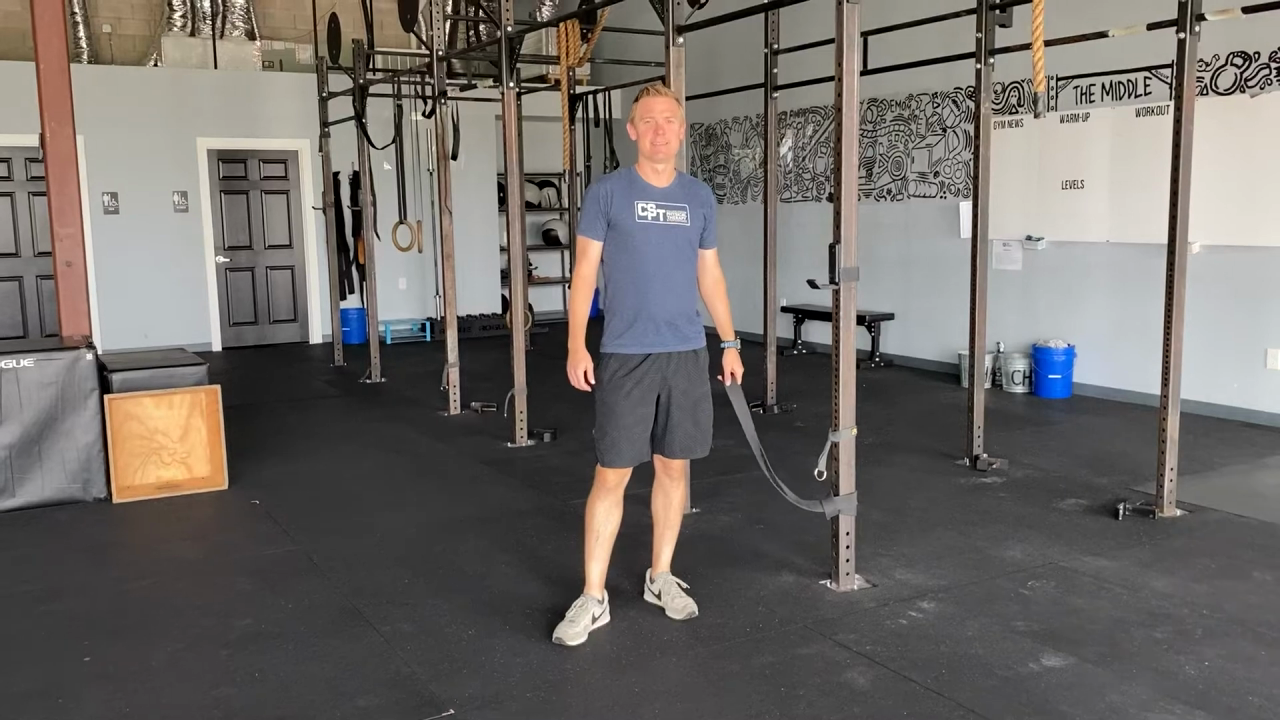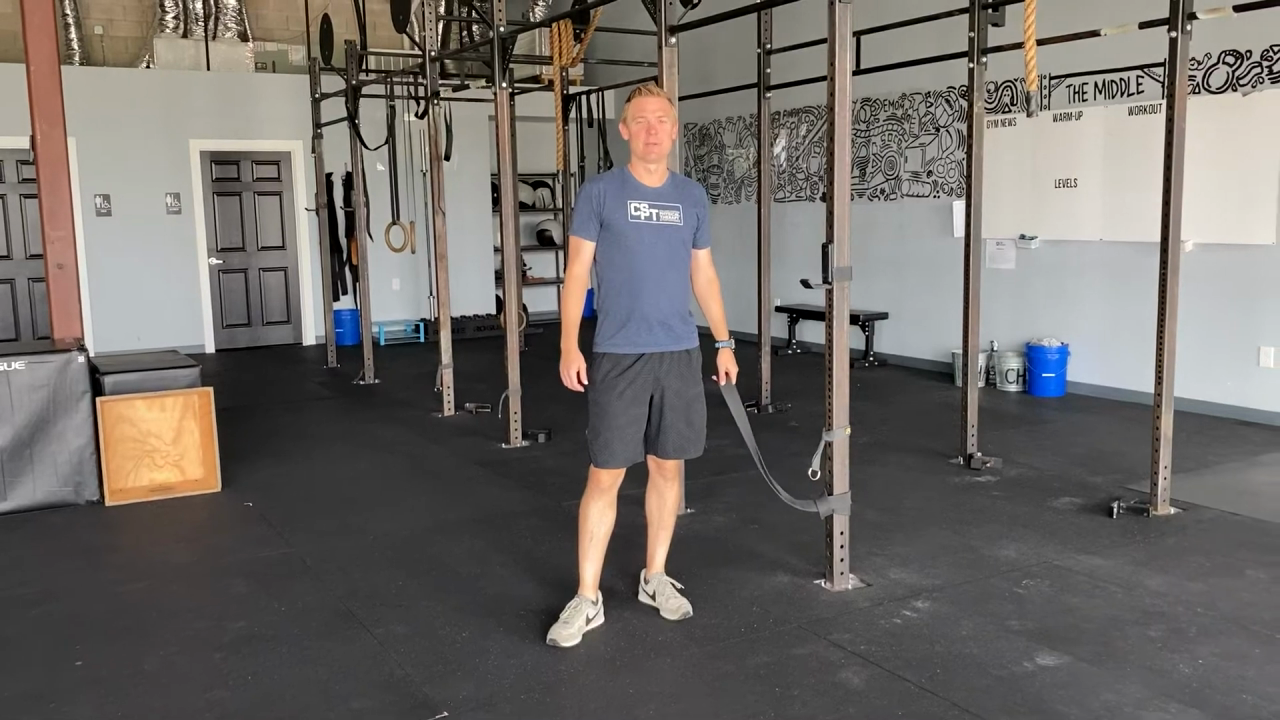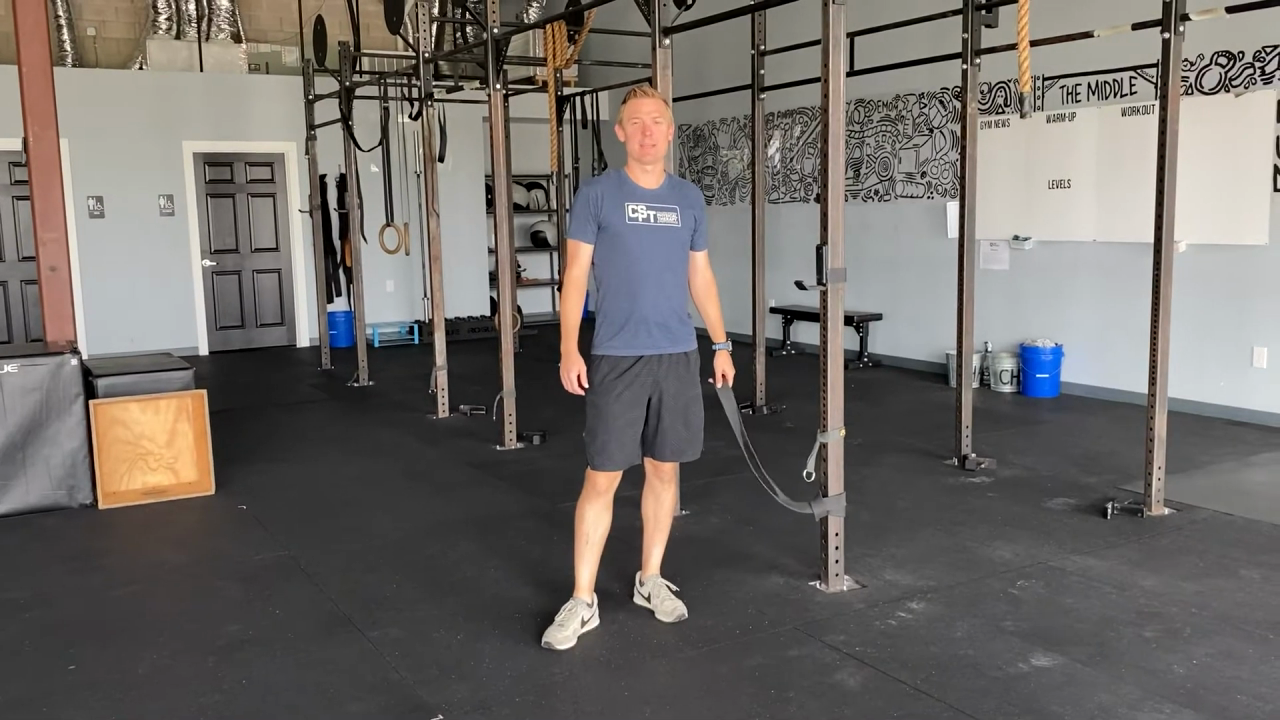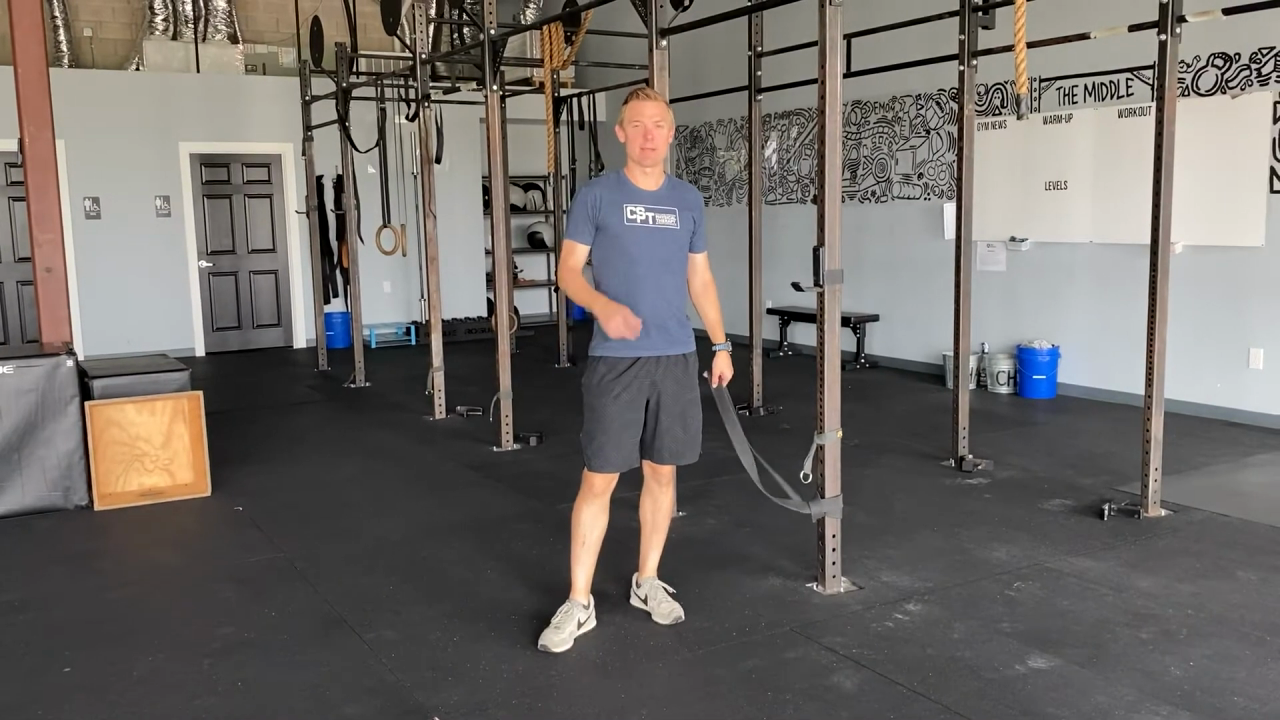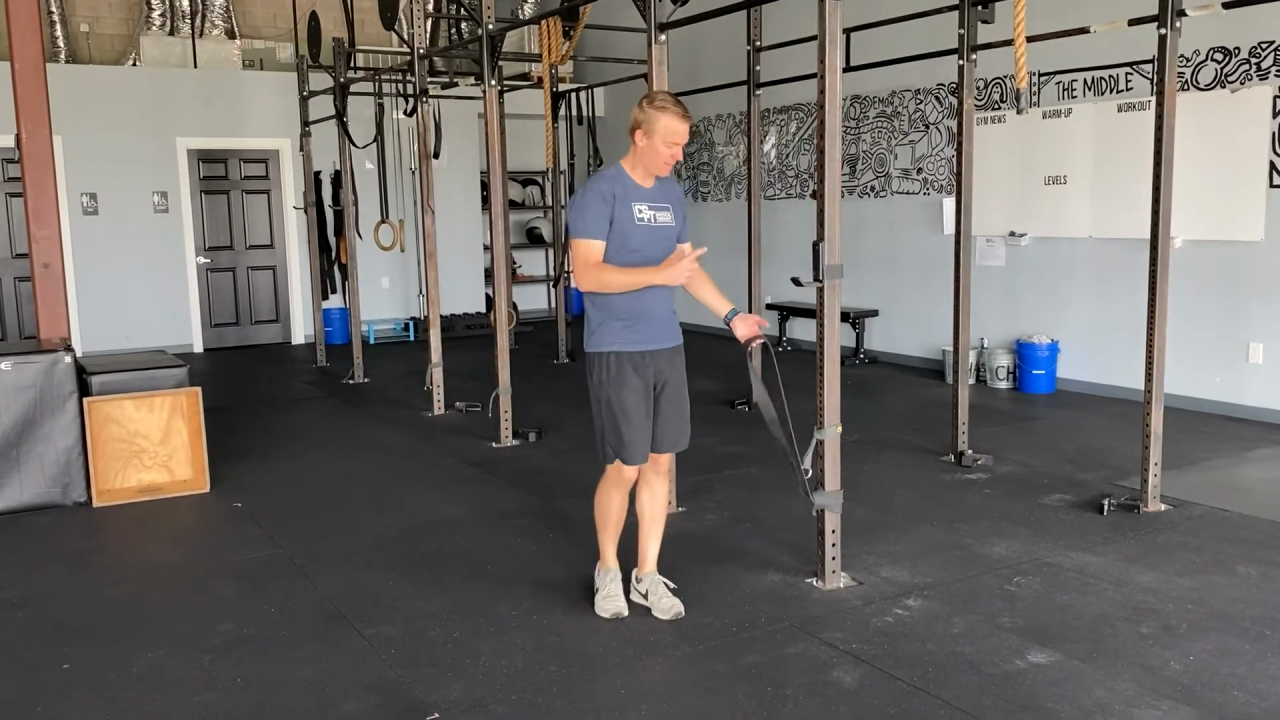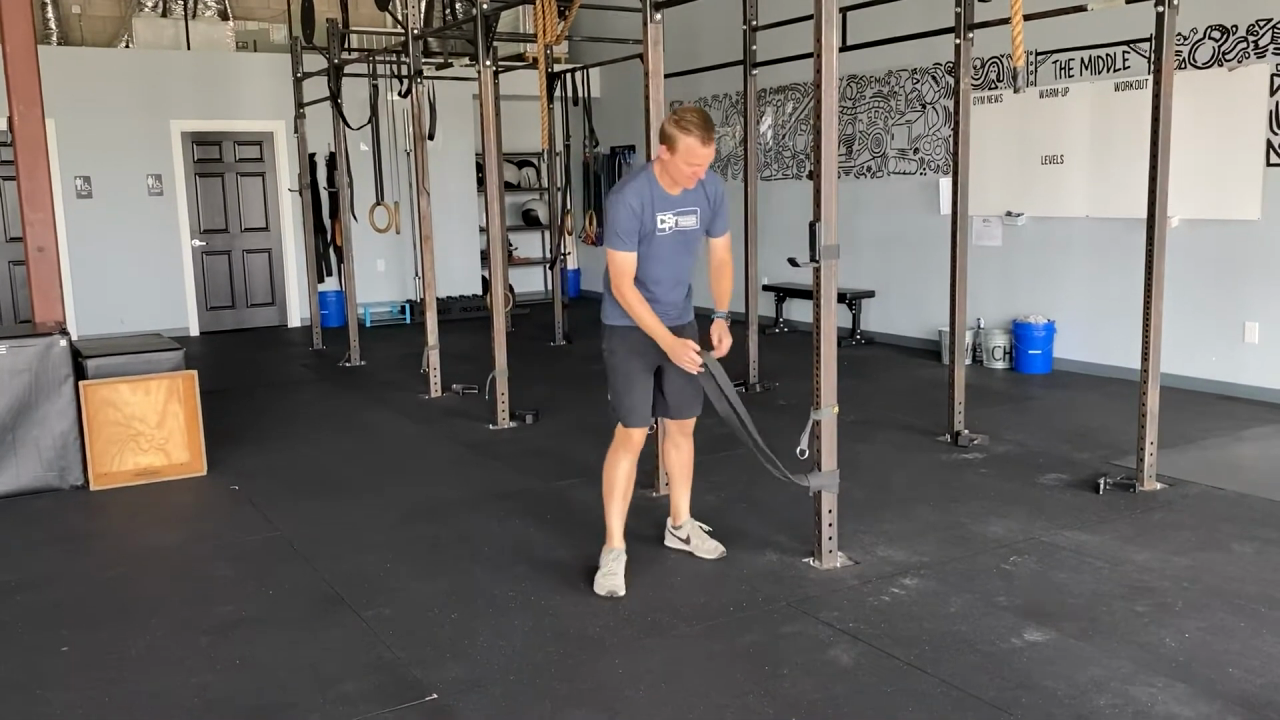
dt=0.7s
person 1, frame 1
left shoulder: (699, 196)
right shoulder: (606, 192)
right elbow: (585, 272)
left wrist: (729, 342)
right wrist: (576, 346)
left hip: (687, 353)
right hip: (625, 355)
left knee: (673, 466)
right knee: (611, 474)
left ankle: (661, 577)
right ankle: (592, 597)
person 1, frame 2
left shoulder: (692, 196)
right shoulder: (599, 192)
right elbow: (577, 272)
left wrist: (724, 343)
right wrist: (569, 347)
left hip: (680, 353)
right hip: (618, 356)
left knee: (667, 467)
right knee: (605, 475)
left ankle: (655, 577)
right ankle: (587, 598)
person 1, frame 3
left shoulder: (689, 198)
right shoulder: (596, 194)
left elbow: (700, 276)
right elbow: (575, 275)
left wrist: (721, 344)
right wrist: (569, 349)
left hip: (678, 355)
right hip: (616, 357)
left knee: (664, 469)
right knee: (602, 477)
left ankle: (650, 579)
right ankle: (582, 600)
person 1, frame 4
left shoulder: (688, 199)
right shoulder: (595, 195)
left elbow: (700, 278)
right elbow: (569, 270)
left wrist: (720, 344)
right wrist: (601, 306)
left hip: (677, 357)
right hip: (616, 360)
left knee: (662, 473)
right knee: (599, 479)
left ankle: (647, 581)
right ankle: (579, 602)
person 1, frame 5
left shoulder: (673, 193)
right shoulder: (599, 192)
right elbow: (586, 274)
left wrist: (732, 314)
right wrist: (658, 273)
left hip: (667, 348)
right hip: (615, 352)
left knee: (660, 463)
right knee: (625, 467)
left ankle: (647, 573)
right ankle: (608, 570)
person 1, frame 6
left shoulder: (711, 189)
right shoulder: (628, 198)
left elbow: (720, 256)
right elbow: (623, 285)
left wrist: (720, 318)
right wrist: (667, 342)
left hip: (681, 323)
right hip: (630, 328)
left knee: (681, 427)
right knee: (631, 434)
left ankle: (680, 523)
right ankle: (613, 549)
